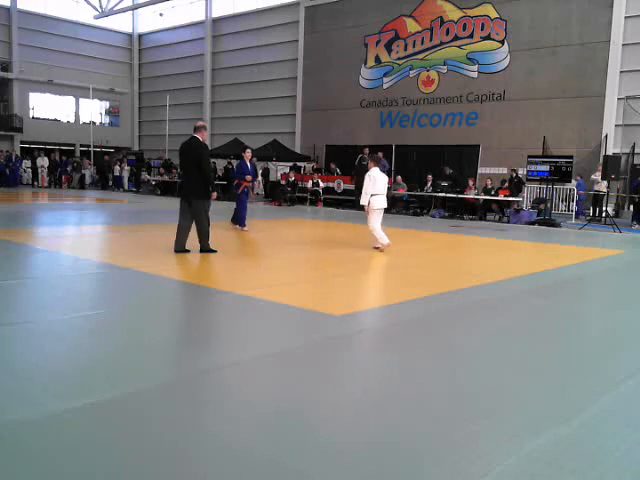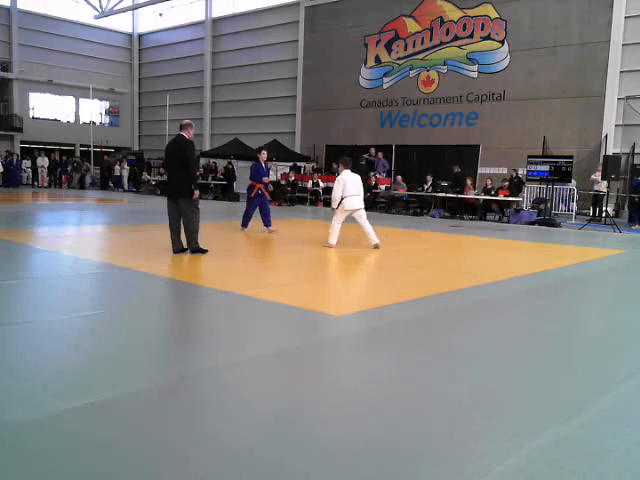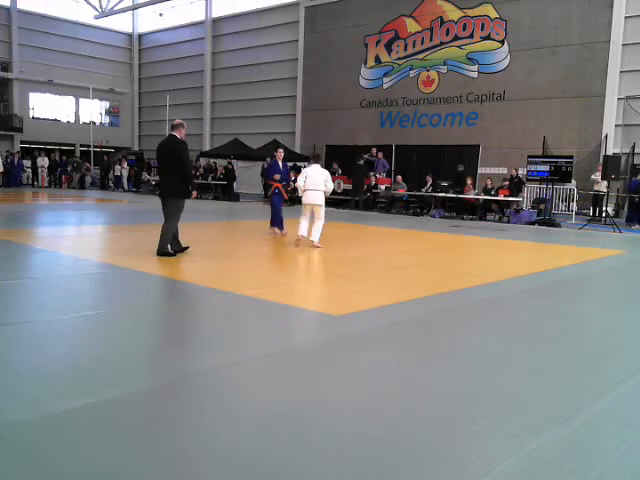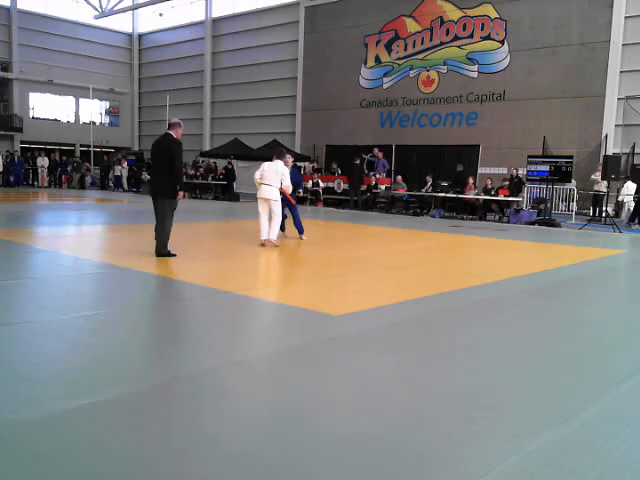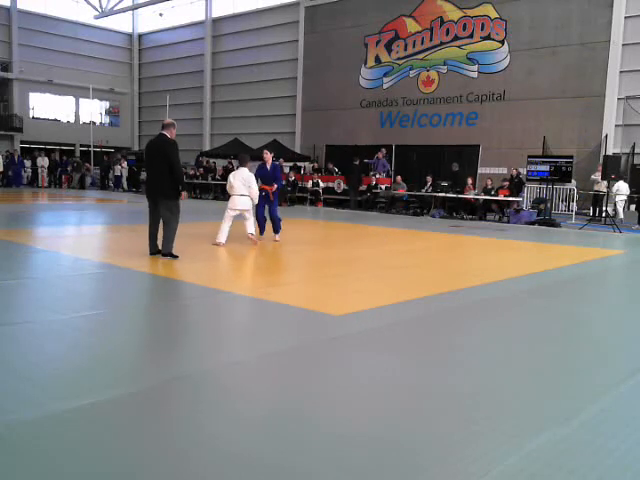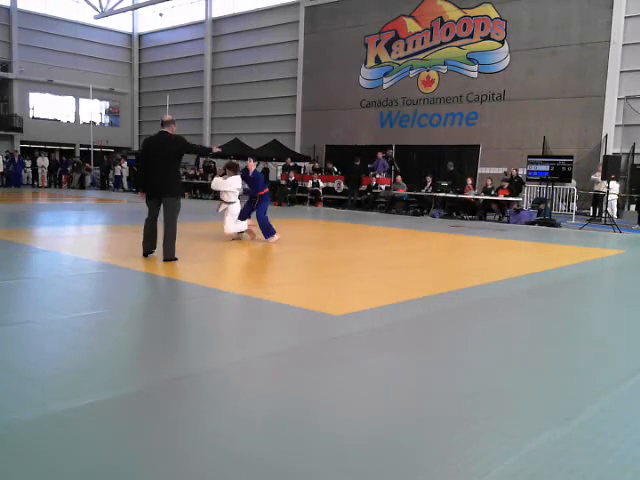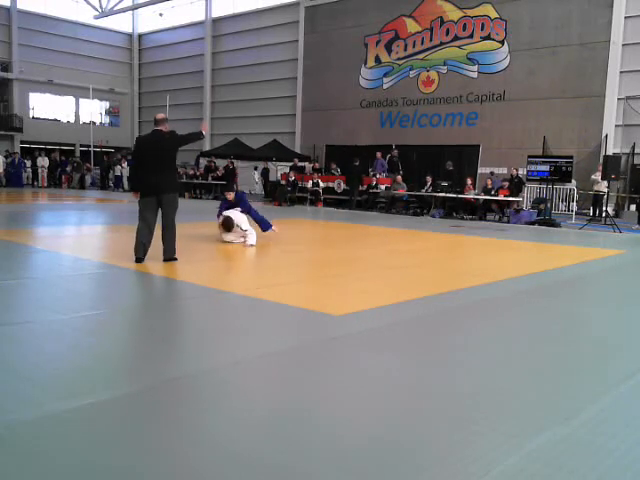
dt=0.4s
person 1, frame 1
left shoulder: (183, 145)
right shoulder: (202, 147)
left elbow: (183, 166)
right elbow: (208, 170)
right wrist: (213, 189)
left hip: (186, 188)
right hip: (199, 189)
left knee: (185, 218)
right knee: (202, 219)
left ankle: (179, 246)
right ankle: (204, 246)
person 1, frame 2
left shoulder: (170, 144)
right shoulder: (188, 144)
left elbow: (166, 166)
right elbow: (192, 168)
right wrist: (195, 187)
left hip: (171, 187)
right hip: (184, 188)
left knee: (174, 218)
right knee: (192, 215)
left ankle: (177, 246)
right ankle: (194, 245)
person 1, frame 3
left shoulder: (161, 144)
right shoulder: (181, 144)
left elbow: (160, 166)
right elbow: (187, 168)
right wrist: (192, 187)
left hip: (164, 187)
right hip: (177, 188)
left knee: (171, 217)
right knee: (172, 218)
left ankle: (176, 246)
right ankle: (162, 248)
person 1, frame 4
left shoulder: (157, 142)
right shoulder: (175, 143)
right elbow: (177, 168)
right wrist: (180, 188)
left hip: (156, 186)
right hip: (168, 187)
left knee: (160, 217)
right knee: (166, 218)
left ankle: (160, 247)
right ankle: (162, 249)
person 1, frame 5
left shoulder: (150, 144)
right shoulder: (171, 143)
left elbow: (149, 165)
right elbow: (176, 167)
right wrist: (182, 187)
left hip: (151, 187)
right hip: (167, 188)
left knee: (154, 218)
right knee: (171, 218)
left ankle: (153, 248)
right ankle: (167, 250)
person 1, frame 6
left shoulder: (148, 142)
right shoulder: (176, 141)
left elbow: (142, 166)
right elbow: (195, 149)
left wrist: (143, 187)
right wrist: (211, 150)
left hip: (152, 187)
right hip: (171, 187)
left knee: (151, 218)
right knee: (170, 221)
left ankle: (147, 248)
right ankle: (169, 254)
person 1, frame 7
left shoulder: (141, 141)
right shoulder: (171, 138)
left elbow: (135, 166)
right elbow: (188, 138)
left wrist: (135, 187)
right wrist: (202, 132)
left hip: (148, 187)
right hip: (168, 187)
left knee: (145, 221)
right knee: (169, 221)
left ankle: (139, 254)
right ankle: (168, 254)
